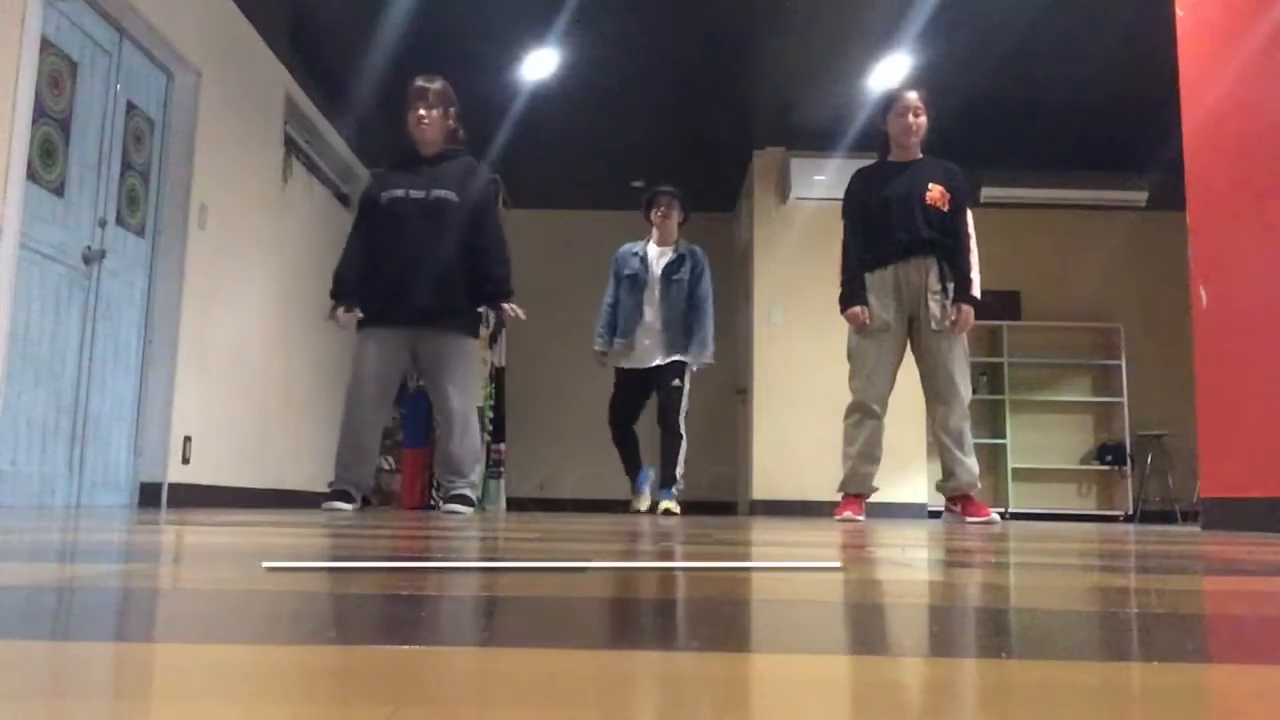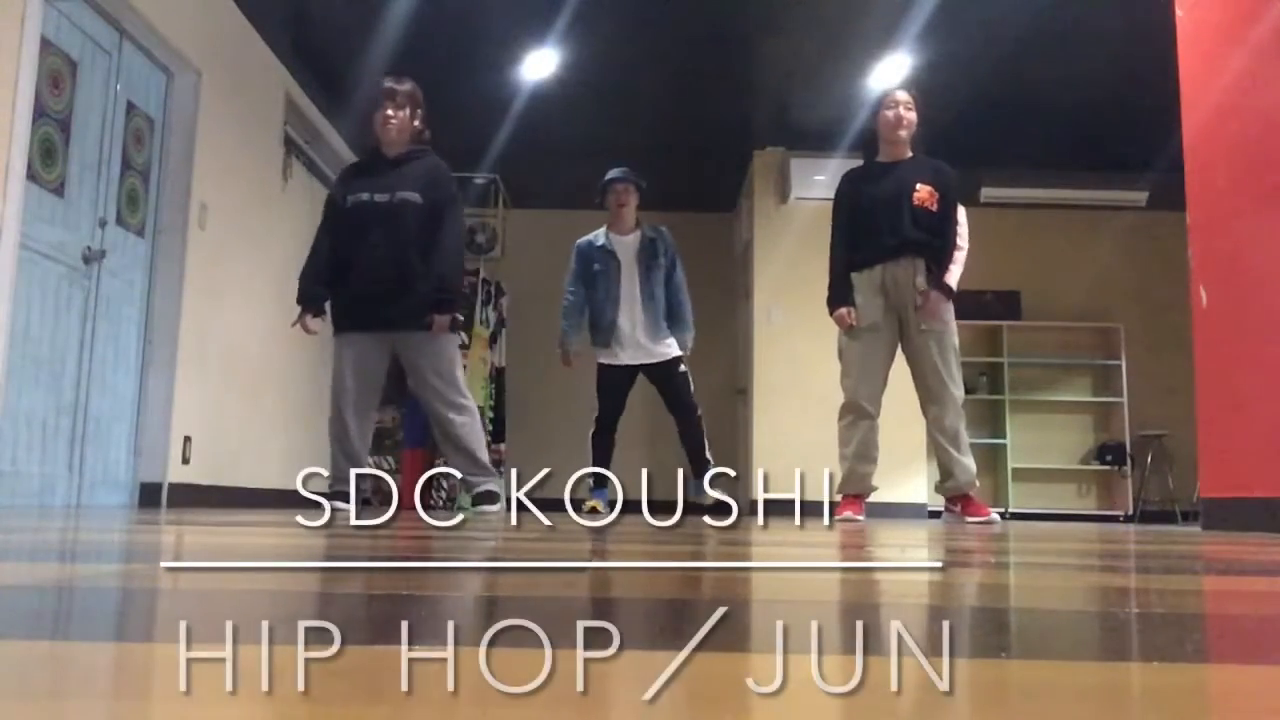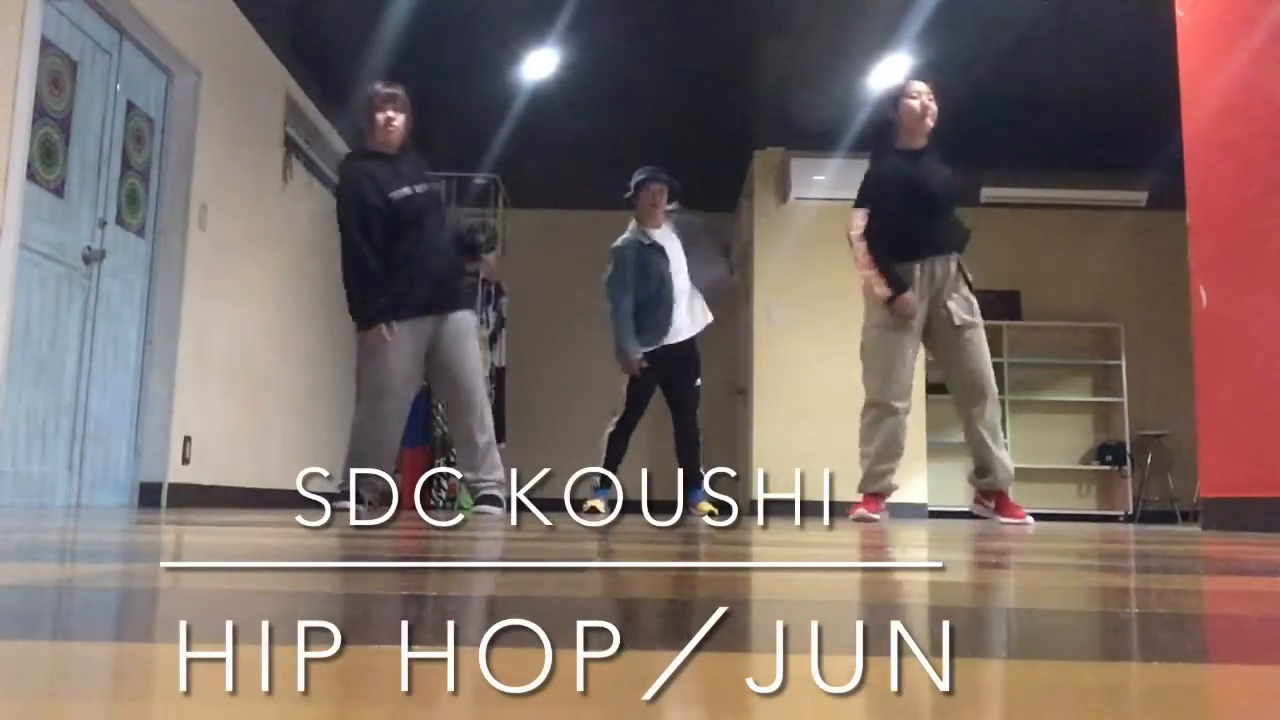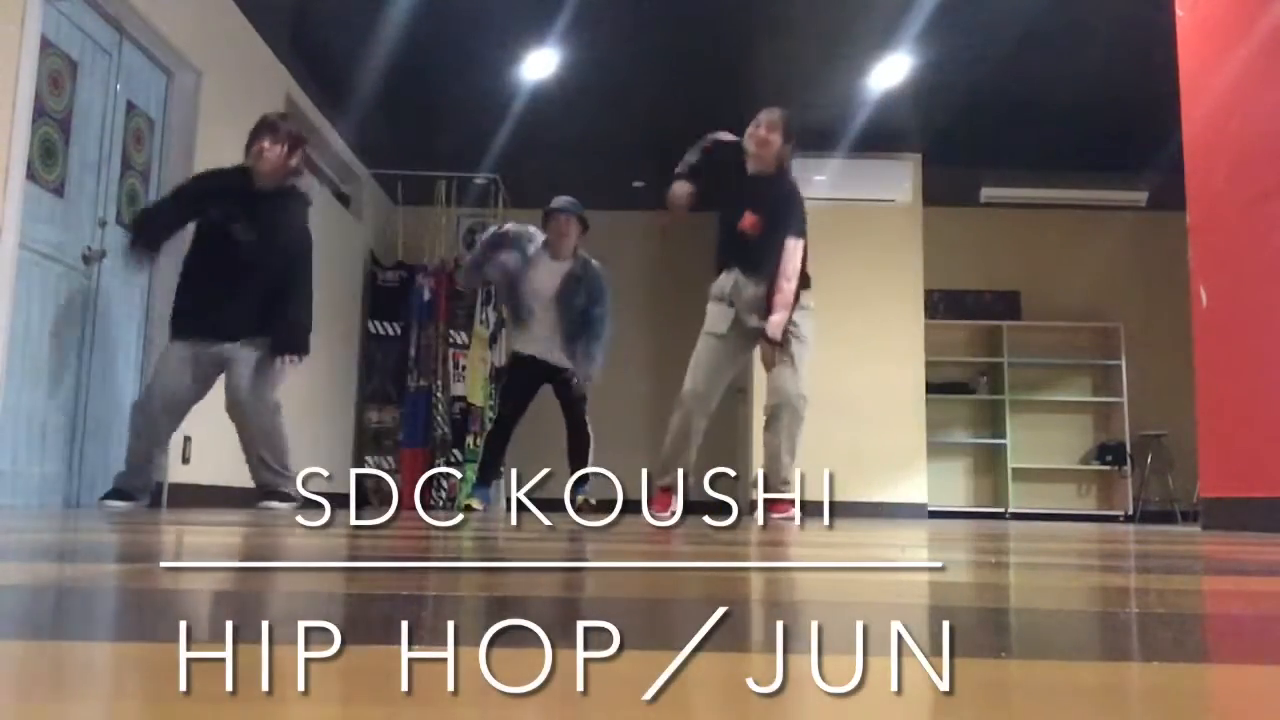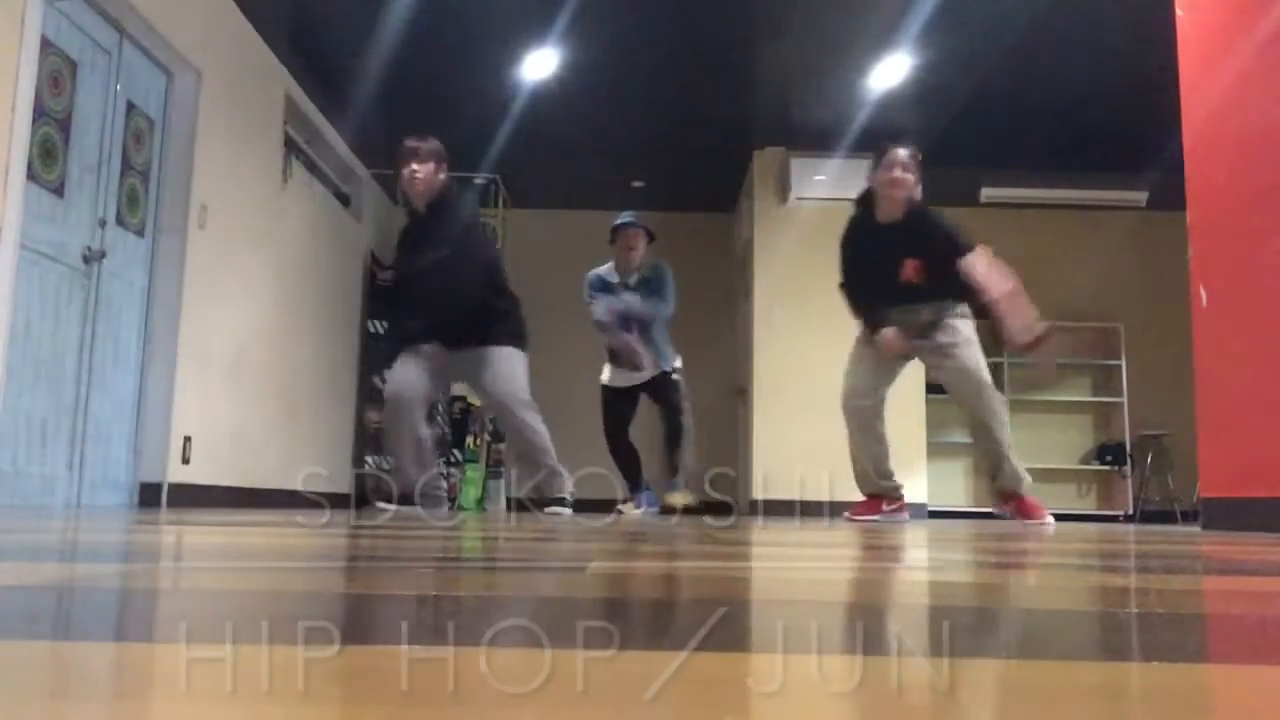
dt=1s
person 1, frame 1
left shoulder: (947, 176)
right shoulder: (865, 181)
left elbow: (962, 240)
right elbow: (853, 244)
left wrist: (966, 295)
right wrist: (852, 297)
left hip: (937, 286)
right hip: (881, 286)
left knee: (951, 395)
right knee: (868, 395)
left ankle: (960, 493)
right ankle: (854, 493)
person 1, frame 2
left shoulder: (938, 174)
right shoulder: (855, 181)
left elbow: (957, 236)
right elbow: (840, 245)
left wrist: (944, 285)
right wrist: (839, 297)
left hip: (925, 284)
right hip: (868, 286)
left knee: (944, 393)
right knee: (860, 394)
left ankle: (959, 492)
right ankle: (853, 493)
person 1, frame 3
left shoulder: (932, 159)
right shoulder: (887, 167)
right elbow: (860, 235)
right wrist: (890, 291)
left hip: (949, 278)
right hip: (901, 282)
left knee: (979, 386)
right knee: (887, 393)
left ankle: (992, 490)
right ankle: (873, 491)
person 1, frame 4
left shoulder: (786, 194)
right shoulder: (729, 157)
left elbow: (790, 267)
right elbow: (710, 145)
left wrist: (774, 331)
right wrist: (682, 181)
left hip: (783, 302)
right hip: (731, 294)
left knee: (787, 394)
right knee: (695, 393)
left ankle: (777, 492)
right ankle: (666, 486)
person 1, frame 5
left shoulder: (929, 225)
right shoulder: (859, 231)
left elbow: (982, 269)
right elbow: (854, 288)
left wrist: (1024, 328)
right wrist: (878, 328)
left hip: (940, 316)
right hip: (887, 320)
left knee: (982, 397)
right knee: (858, 399)
left ankle: (1013, 493)
right ankle: (881, 493)
person 2, frame 1
left shoulder: (472, 175)
right shoulder: (386, 177)
left elbow: (487, 240)
right elbow: (361, 240)
left wrist: (498, 294)
right wrist: (344, 292)
left hip: (450, 313)
right hip: (383, 312)
left knee: (456, 407)
right knee: (363, 402)
left ankle: (459, 490)
right ankle: (347, 487)
person 2, frame 2
left shoulder: (434, 173)
right shoulder: (351, 178)
left elbow: (449, 243)
right elbow: (327, 243)
left wrist: (445, 302)
right wrist: (312, 298)
left hip: (422, 314)
right hip: (359, 314)
left knee: (450, 401)
right knee: (349, 405)
left ankle: (484, 486)
right ankle: (344, 489)
person 2, frame 3
left shoulder: (417, 166)
right shoulder: (359, 175)
right elbow: (357, 250)
left wrist: (469, 250)
right wrist: (370, 310)
left hip: (450, 303)
right hip: (395, 311)
left knee: (470, 396)
right knee: (383, 404)
left ankle: (487, 487)
right ankle: (357, 489)
person 2, frame 4
left shoulder: (291, 218)
right shoulder: (223, 184)
left elbow: (296, 285)
right elbow: (173, 208)
left wrist: (291, 341)
right wrist: (145, 234)
left hip: (255, 335)
right hip: (199, 327)
left knee: (251, 404)
right knee: (158, 400)
left ankle: (279, 486)
right ankle: (133, 484)
person 2, frame 5
left shoulder: (461, 214)
right shoulder: (412, 234)
left elbow: (465, 276)
right elbow: (406, 294)
left wrist: (421, 330)
right wrist: (407, 338)
left hip: (491, 333)
right hip: (434, 340)
left knee: (514, 406)
right knee: (399, 394)
left ankle: (555, 490)
right ankle: (426, 491)
person 3, frame 1
left shoulder: (693, 258)
right shoulder: (627, 255)
left elbow: (702, 305)
right elbow: (612, 301)
left wrist: (701, 350)
right wrist: (602, 341)
left hip: (673, 355)
right hip: (632, 356)
left knee: (672, 422)
right knee: (619, 420)
left ankle: (668, 492)
right ankle: (639, 479)
person 3, frame 2
left shoulder: (660, 240)
right shoulder: (587, 248)
left elbow: (677, 289)
right elbow: (575, 296)
left wrist: (685, 334)
right wrist: (568, 338)
left hip: (661, 346)
right hip: (613, 351)
left knee: (687, 410)
right knee: (606, 421)
left ankle: (703, 480)
right ankle: (599, 492)
person 3, frame 3
left shoulder: (672, 224)
right shoulder: (627, 247)
right elbow: (620, 300)
right wrist: (625, 349)
left hip: (683, 340)
right hip: (647, 345)
left knee: (687, 419)
right knee: (628, 417)
left ankle: (695, 493)
right ankle: (602, 490)
person 3, frame 4
left shoulder: (590, 272)
right shoulder: (524, 244)
left elbow: (599, 323)
right elbow: (497, 238)
left wrist: (589, 367)
right wrist: (473, 268)
left hip: (568, 360)
right hip: (525, 353)
left knee: (578, 421)
right knee: (505, 419)
left ankle: (580, 490)
right ankle: (481, 489)
person 3, frame 5
left shoulder: (658, 273)
right shoulder: (598, 278)
left elbow: (662, 309)
right elbow: (600, 313)
left wrist: (622, 304)
right wrist: (620, 340)
left hip: (660, 365)
right hip: (619, 371)
left knee: (676, 414)
right knee: (615, 434)
left ankle: (673, 484)
right ankle: (639, 493)
